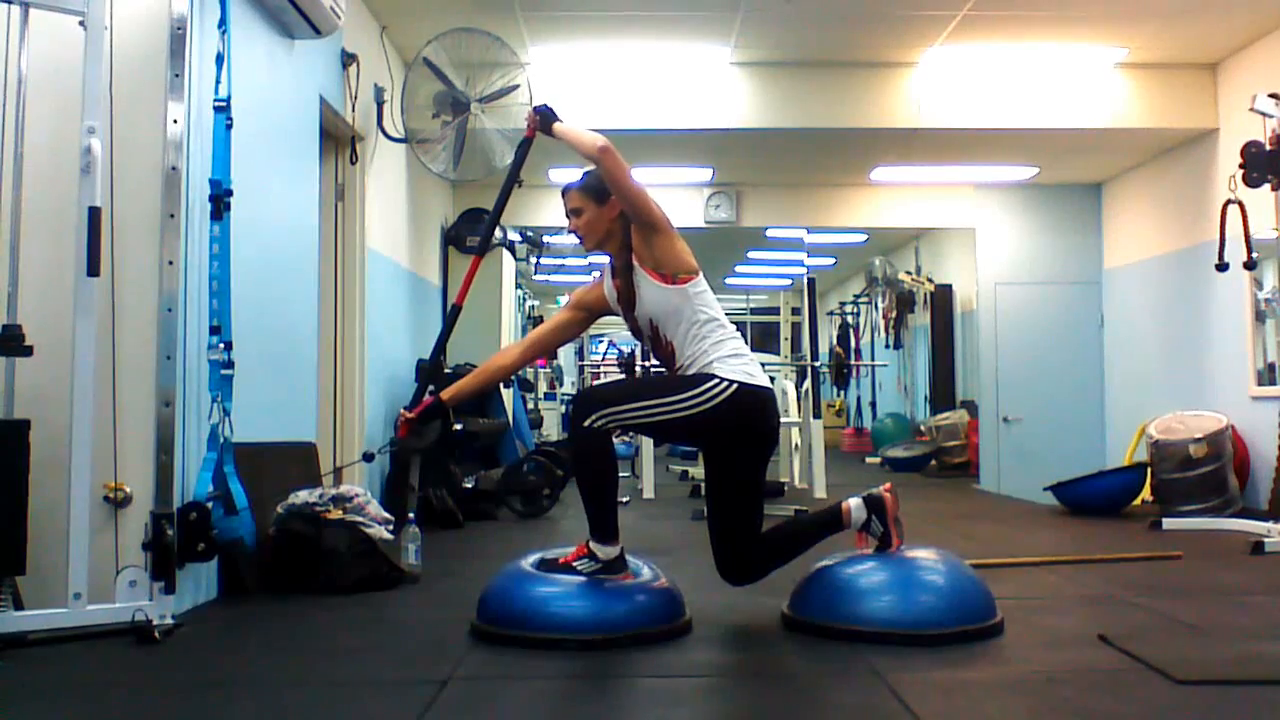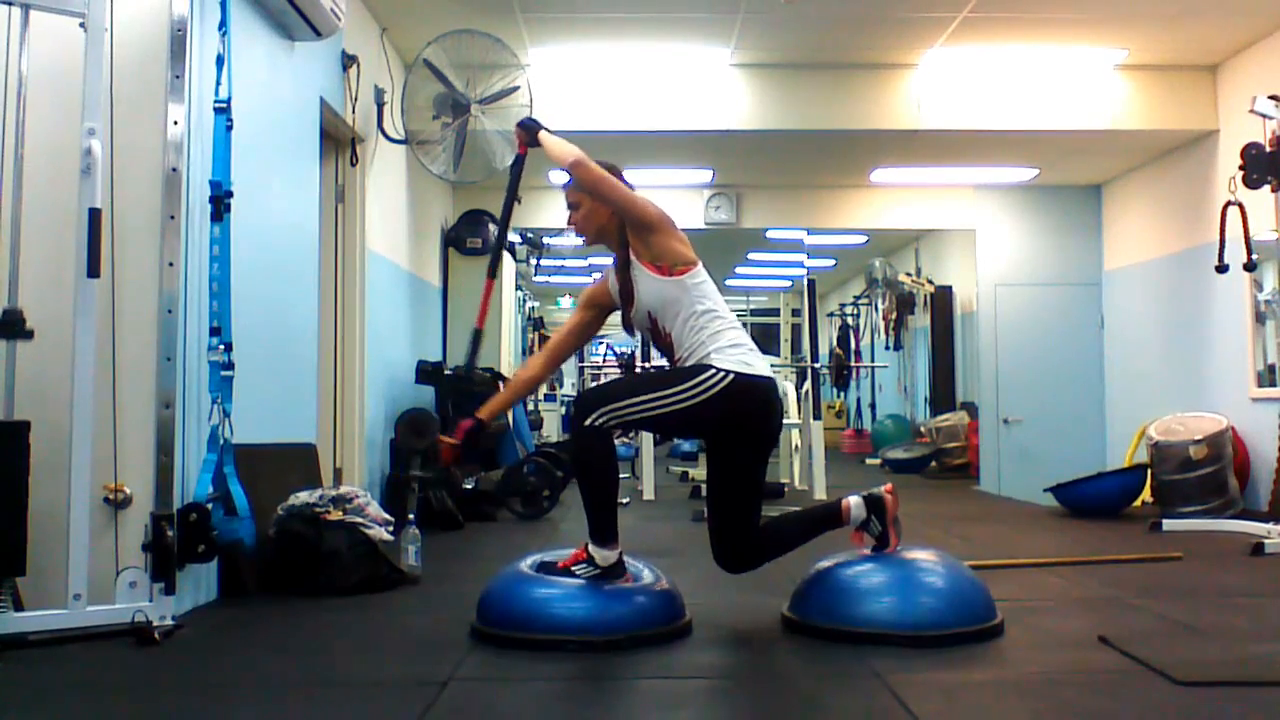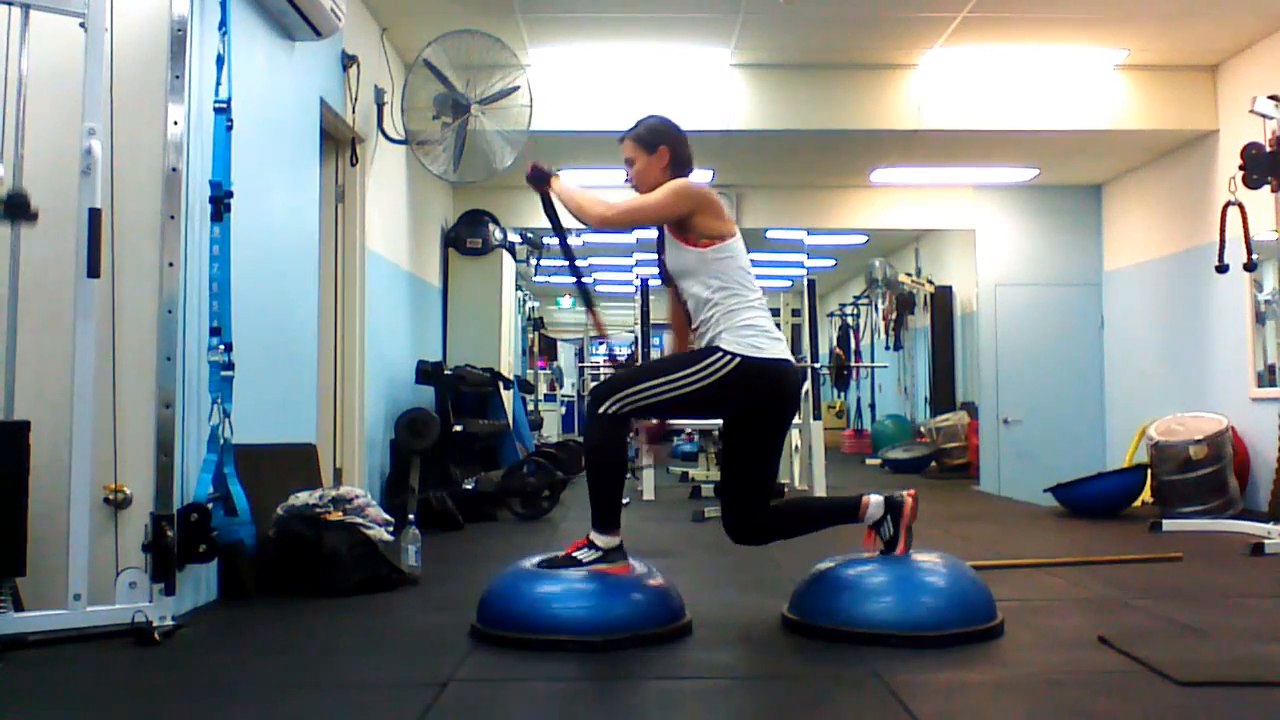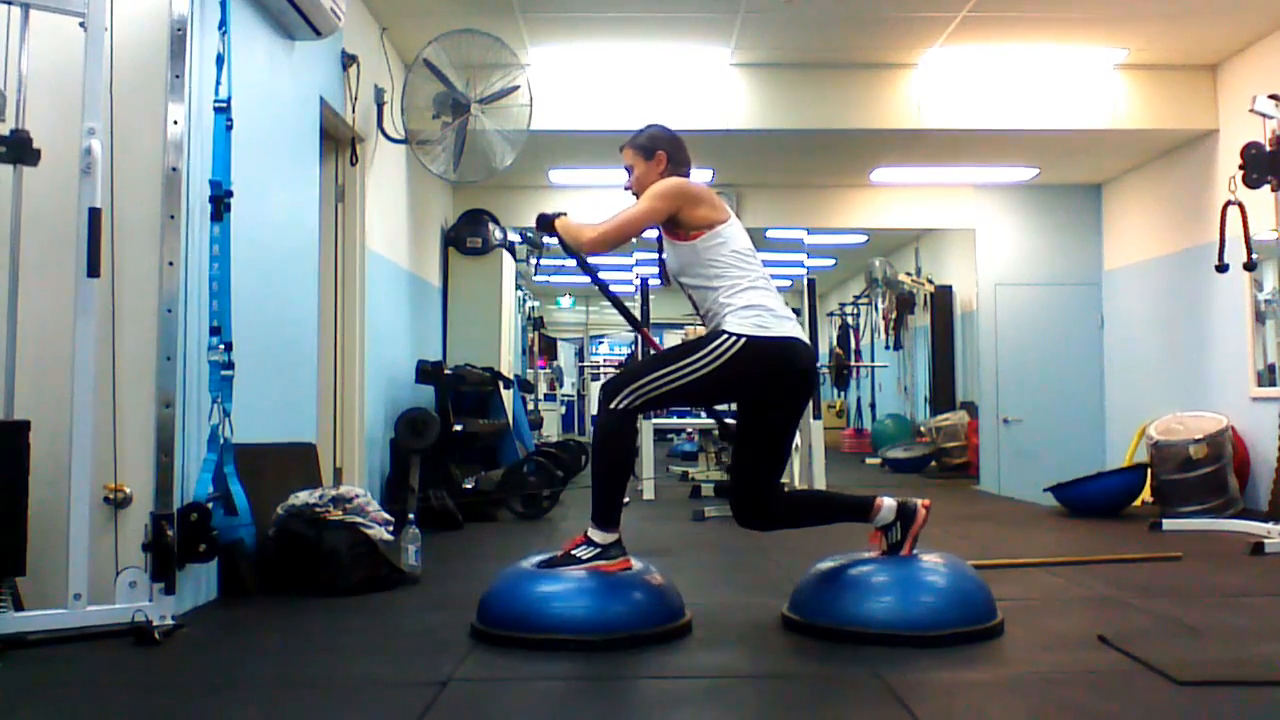
dt=0.5s
person 1, frame 1
left shoulder: (656, 241)
right shoulder: (600, 295)
left elbow: (603, 152)
right elbow: (520, 353)
left wrist: (554, 126)
right wrist: (442, 400)
left hip: (736, 396)
right hip: (730, 409)
left knee: (589, 410)
right knee: (741, 565)
left ankle: (605, 553)
right ankle: (863, 510)
person 1, frame 2
left shoulder: (651, 231)
right shoulder: (605, 291)
left elbow: (580, 165)
right elbow: (544, 360)
left wrist: (540, 134)
right wrist: (478, 421)
left hip: (738, 385)
right hip: (744, 401)
left knee: (591, 410)
right knee: (737, 552)
left ankle: (604, 557)
right ankle: (860, 508)
person 1, frame 3
left shoulder: (690, 194)
right shoulder: (677, 235)
left elbow: (600, 217)
right elbow: (683, 327)
left wrist: (553, 182)
right wrist: (661, 410)
left hip: (745, 363)
right hip: (769, 377)
left knee: (606, 402)
right knee: (747, 523)
left ankle: (604, 545)
right ankle: (881, 508)
person 1, frame 4
left shoulder: (677, 192)
right shoulder: (698, 213)
left elbow: (594, 240)
left wrist: (556, 223)
left hip: (754, 345)
right hip: (791, 358)
left knee: (617, 397)
right knee: (755, 507)
left ankle: (603, 541)
right ankle: (891, 511)
